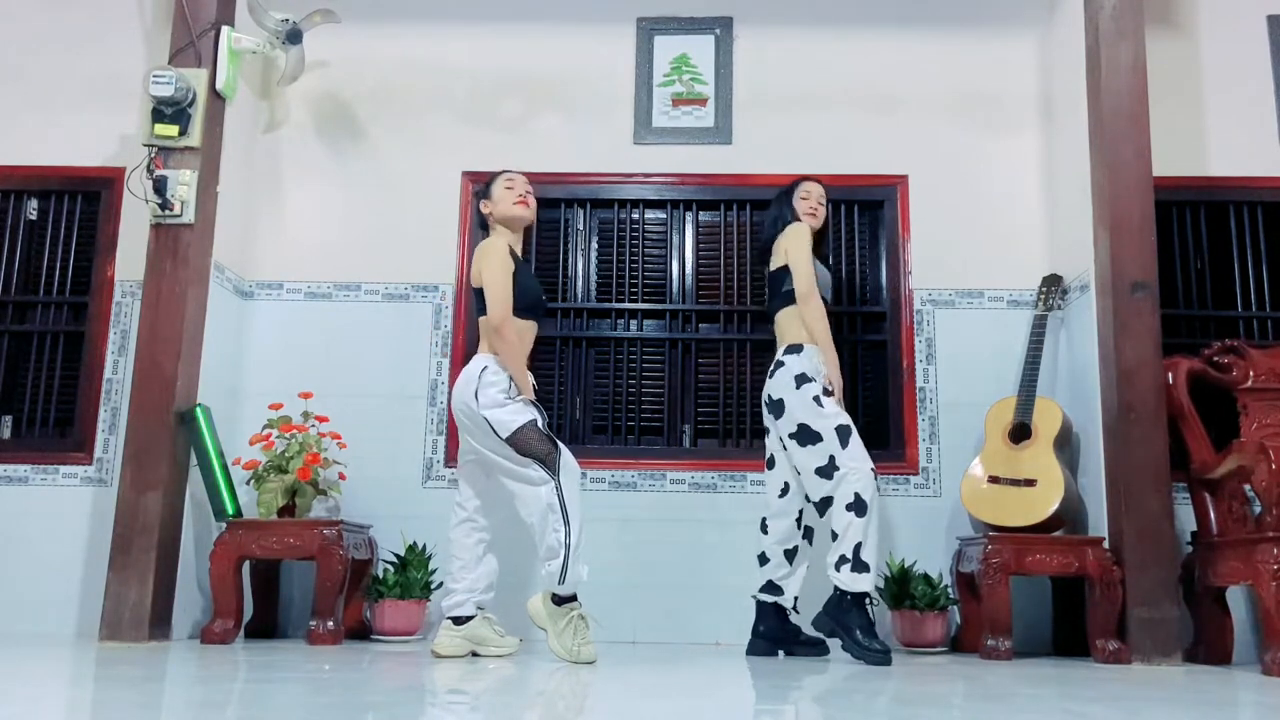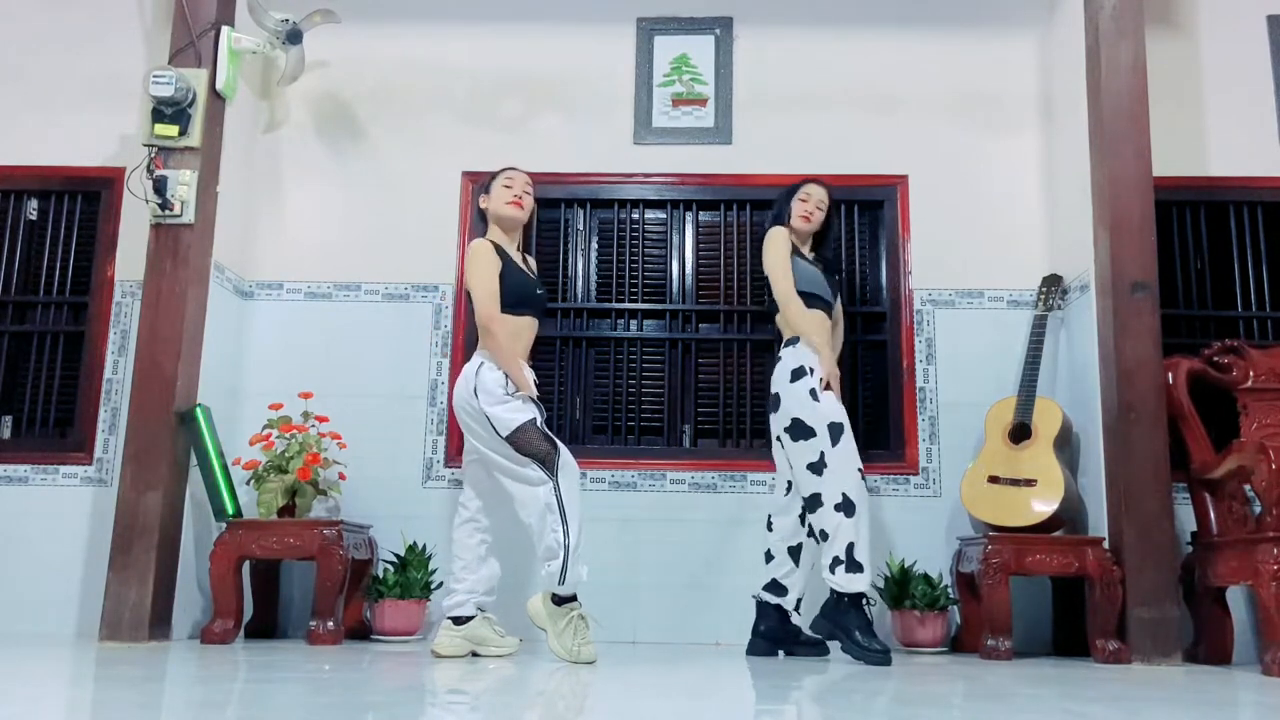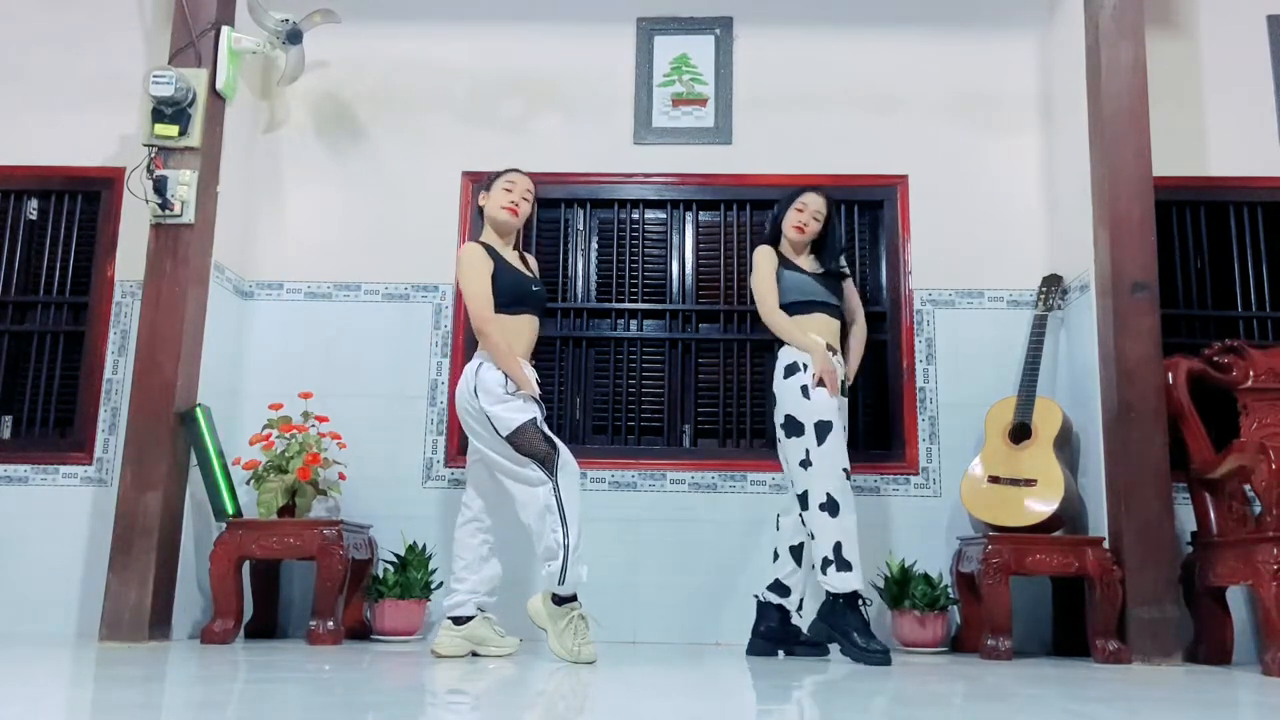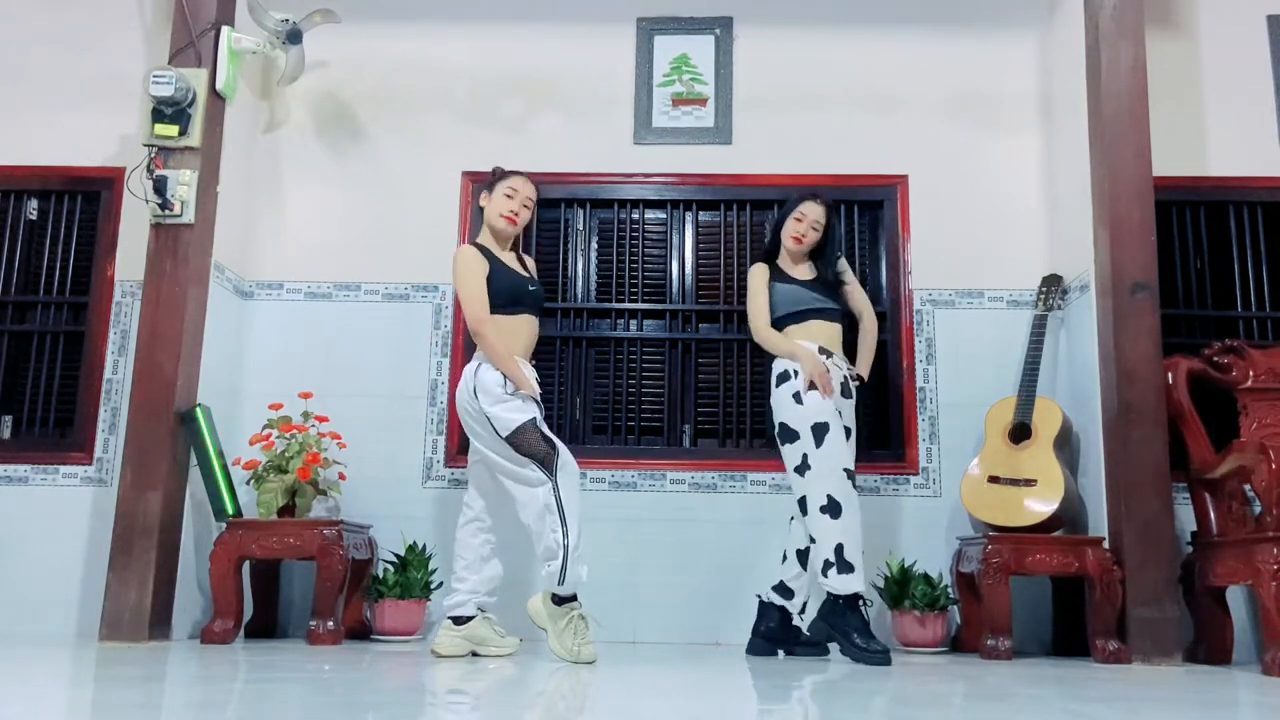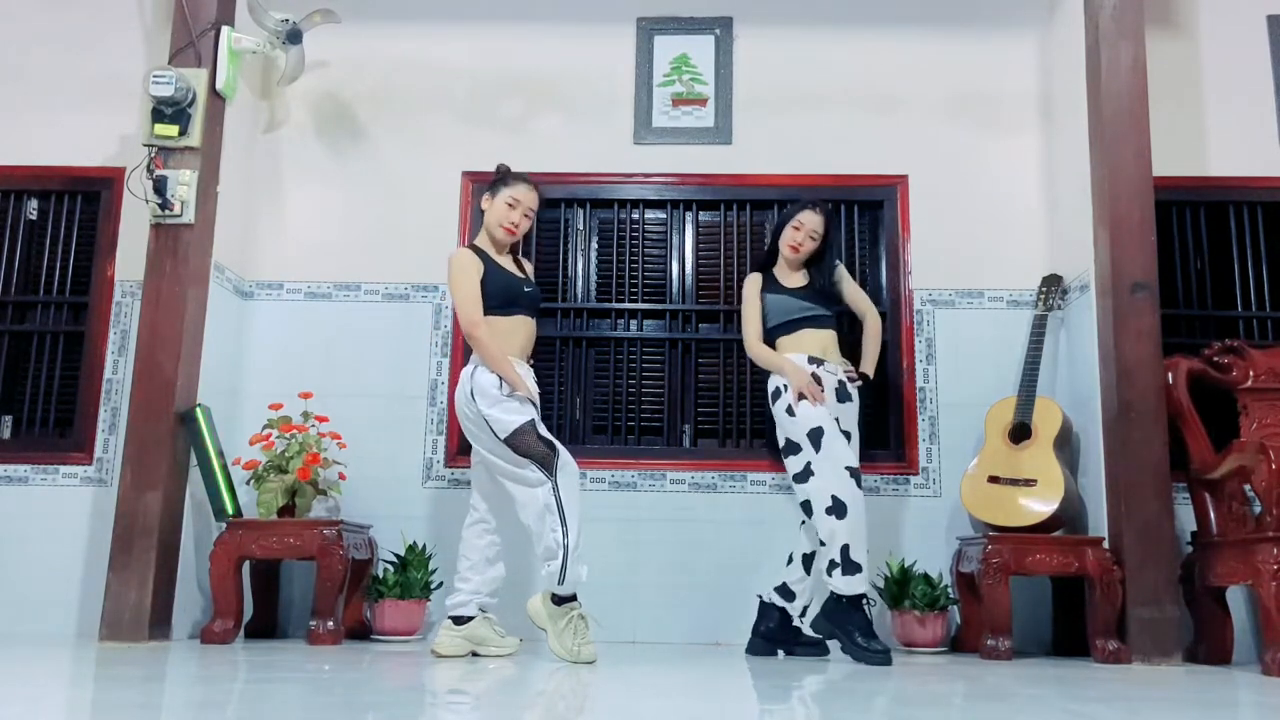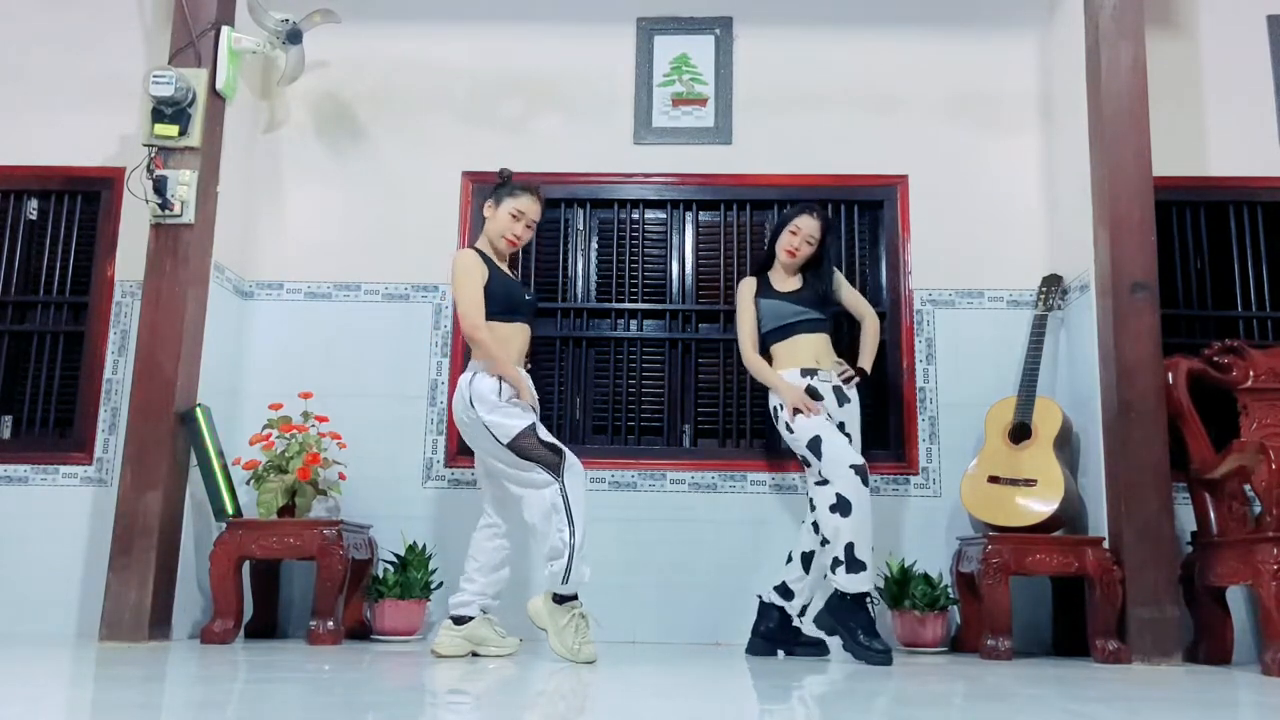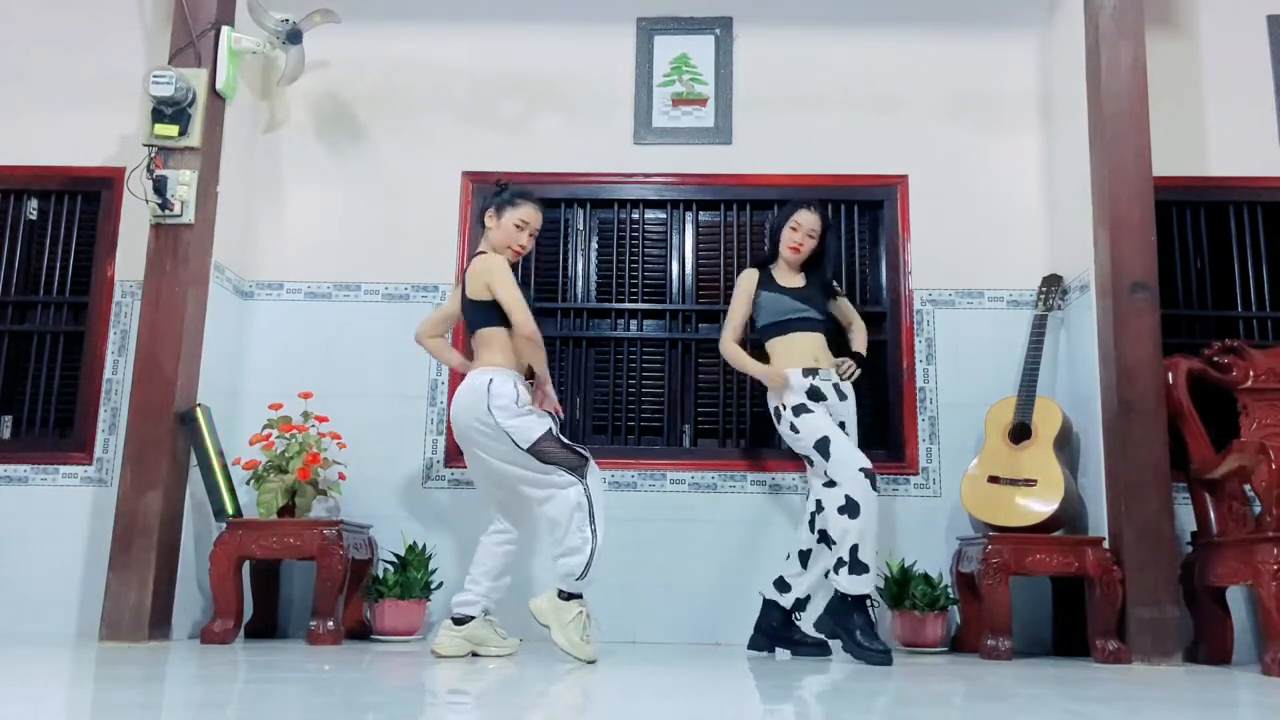
dt=0.2s
person 1, frame 1
left shoulder: (512, 257)
right shoulder: (494, 247)
right elbow: (500, 323)
left wrist: (519, 386)
right wrist: (526, 388)
left hip: (485, 388)
right hip: (492, 387)
left knee: (471, 505)
right knee: (557, 474)
left ankle: (462, 620)
right ankle: (561, 597)
person 1, frame 2
left shoulder: (526, 260)
right shoulder: (483, 249)
right elbow: (489, 321)
left wrist: (522, 384)
right wrist: (524, 384)
left hip: (498, 387)
right hip: (491, 383)
left knee: (475, 504)
right knee: (556, 474)
left ankle: (462, 620)
right ankle: (561, 597)
person 1, frame 3
left shoulder: (527, 261)
right shoulder: (474, 252)
right elbow: (484, 324)
left wrist: (527, 383)
right wrist: (526, 382)
left hip: (507, 386)
right hip: (493, 382)
left knee: (480, 504)
right knee: (556, 473)
left ankle: (463, 619)
right ankle: (561, 598)
person 1, frame 4
left shoulder: (526, 262)
right shoulder: (470, 254)
right elbow: (479, 325)
left wrist: (528, 383)
right wrist: (524, 382)
left hip: (510, 386)
right hip: (493, 383)
left knee: (481, 504)
right knee: (556, 473)
left ankle: (463, 619)
right ankle: (561, 598)
person 1, frame 5
left shoulder: (522, 267)
right shoulder: (466, 257)
right elbow: (473, 328)
left wrist: (525, 386)
right wrist: (518, 383)
left hip: (511, 388)
right hip: (491, 385)
left knee: (486, 507)
right knee: (555, 474)
left ankle: (464, 620)
right ankle: (561, 598)
person 1, frame 6
left shoulder: (511, 274)
right shoulder: (469, 259)
right elbow: (474, 330)
left wrist: (523, 390)
right wrist: (521, 386)
left hip: (506, 395)
right hip: (489, 391)
left knee: (499, 512)
right knee: (563, 475)
left ankle: (465, 621)
right ankle: (563, 599)
person 1, frame 7
left shoulder: (474, 278)
right shoulder: (491, 265)
left elbow: (427, 334)
right elbow: (526, 329)
right wrist: (544, 384)
left hip: (479, 401)
right hip: (497, 397)
left knee: (507, 518)
right knee: (578, 477)
left ankle: (465, 621)
right ankle: (567, 597)
person 2, frame 1
left shoulder: (790, 248)
right shoulder: (794, 233)
right elbow: (809, 299)
right wrist: (834, 368)
left hip: (782, 377)
right hip: (804, 371)
left knee: (787, 503)
right knee: (854, 475)
left ankle: (771, 620)
right ankle: (848, 601)
person 2, frame 2
left shoulder: (820, 257)
right shoulder: (777, 235)
left elbow: (836, 320)
right elbow: (785, 297)
left wrist: (828, 360)
right wrist: (824, 356)
left hip: (809, 370)
right hip: (803, 364)
left knee: (797, 496)
right knee: (840, 477)
left ankle: (772, 619)
right ankle: (845, 604)
person 2, frame 3
left shoulder: (831, 262)
right shoulder: (767, 253)
left elbow: (857, 320)
right elbow: (769, 312)
left wrist: (848, 371)
right wrist: (817, 351)
left hip: (828, 374)
right hip: (802, 364)
left knee: (809, 493)
right knee: (827, 479)
left ankle: (773, 617)
right ankle: (842, 605)
person 2, frame 4
left shoulder: (833, 266)
right shoulder: (763, 271)
left elbow: (867, 317)
right elbow: (760, 330)
left wrist: (861, 372)
right wrist: (805, 357)
left hip: (838, 380)
right hip: (797, 374)
left knee: (818, 493)
right knee: (829, 482)
left ankle: (776, 616)
right ankle: (843, 605)
person 2, frame 5
left shoulder: (831, 273)
right shoulder: (758, 281)
left elbow: (871, 318)
right elbow: (753, 344)
left wrist: (865, 371)
right wrist: (794, 373)
left hip: (838, 386)
right hip: (793, 383)
left knee: (826, 495)
right knee: (837, 481)
left ankle: (777, 616)
right ankle: (847, 603)
person 2, frame 6
left shoulder: (826, 278)
right shoulder: (752, 285)
left elbow: (869, 318)
right elbow: (749, 353)
left wrist: (863, 369)
right wrist: (786, 389)
left hip: (837, 390)
right hip: (791, 393)
left knee: (830, 507)
right knee: (848, 473)
left ankle: (776, 617)
right ankle: (851, 600)
person 2, frame 7
left shoulder: (821, 281)
right shoulder: (753, 278)
left elbow: (855, 323)
right elbow: (728, 343)
left wrist: (857, 357)
right wrist: (763, 373)
left hip: (835, 388)
right hip: (791, 393)
left knee: (827, 506)
right knee: (857, 476)
left ankle: (777, 615)
right ankle: (851, 604)
